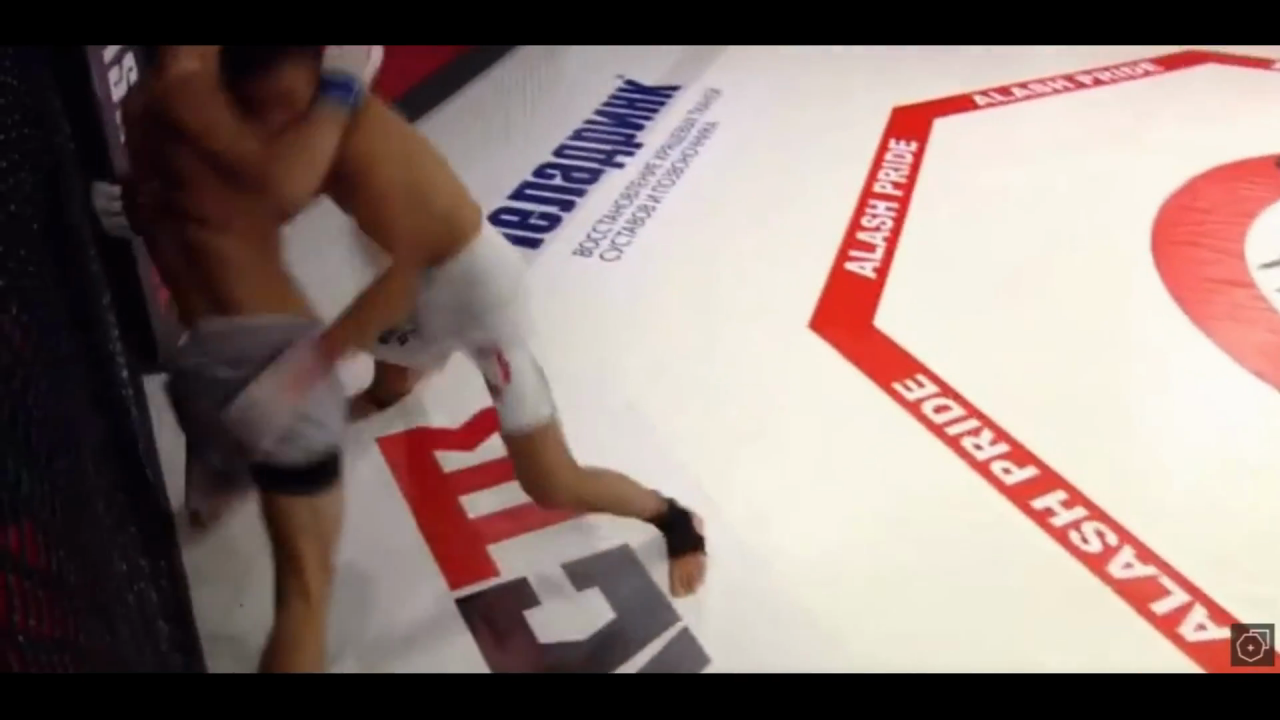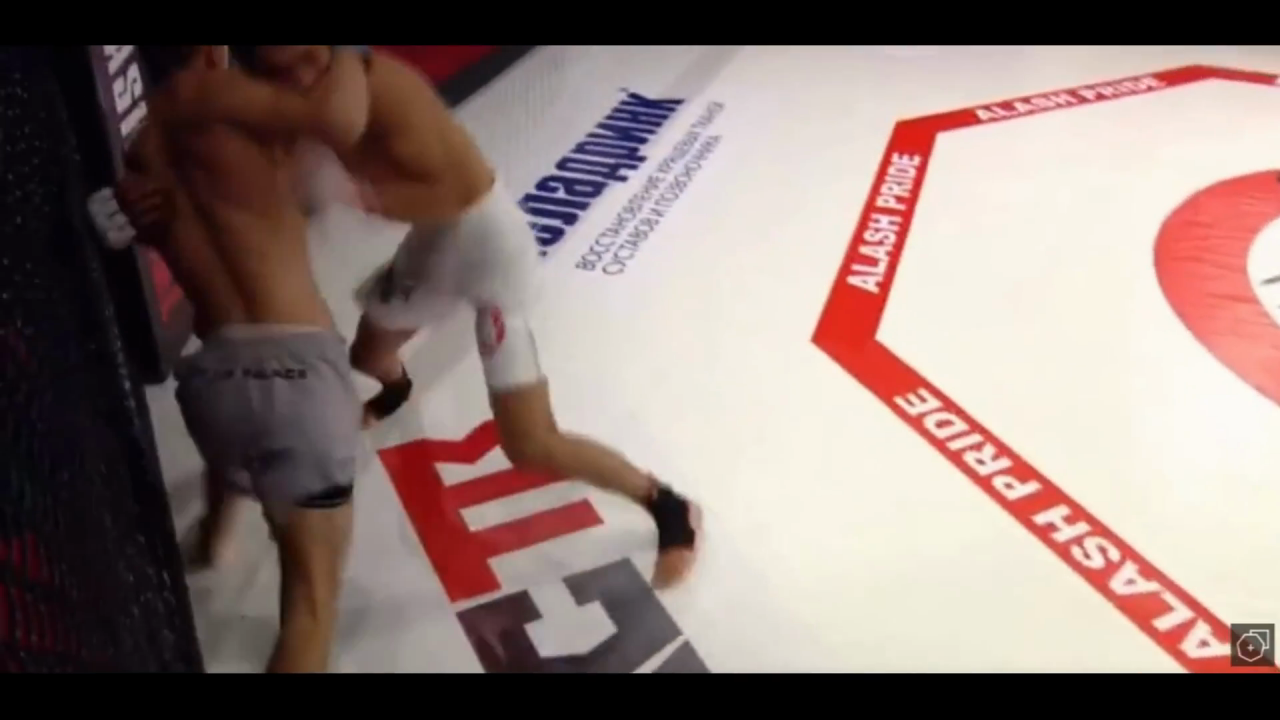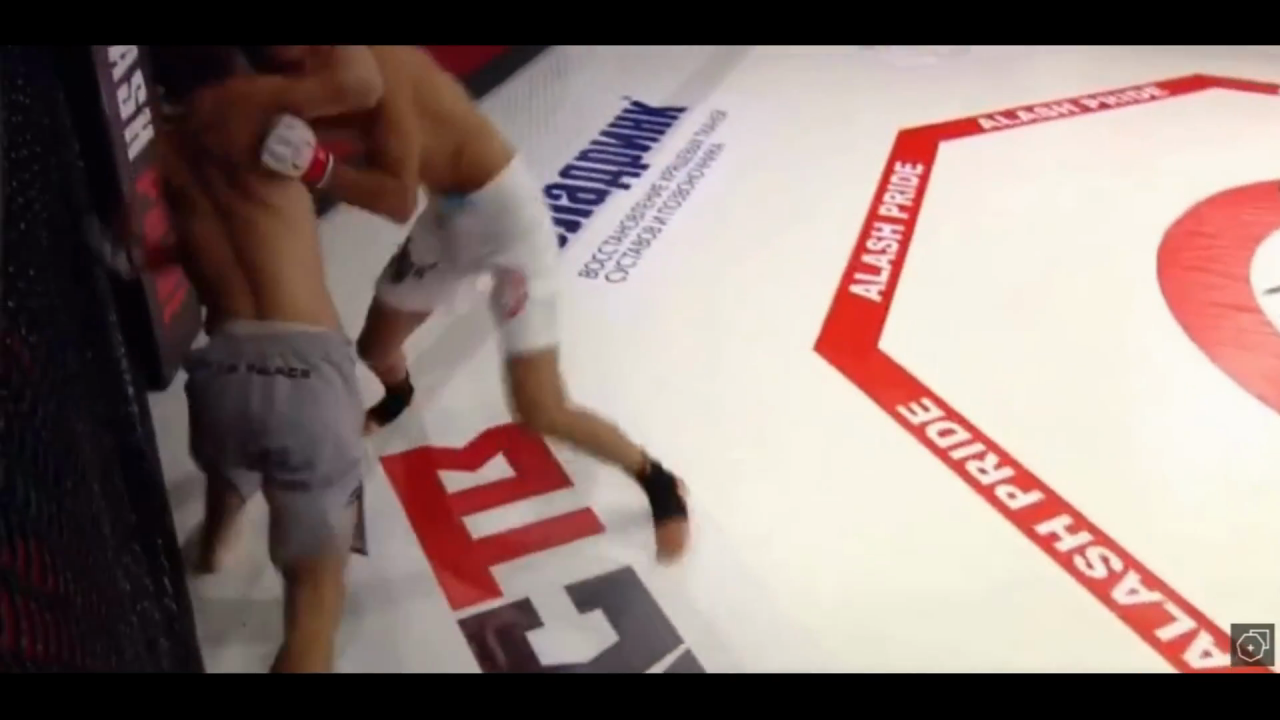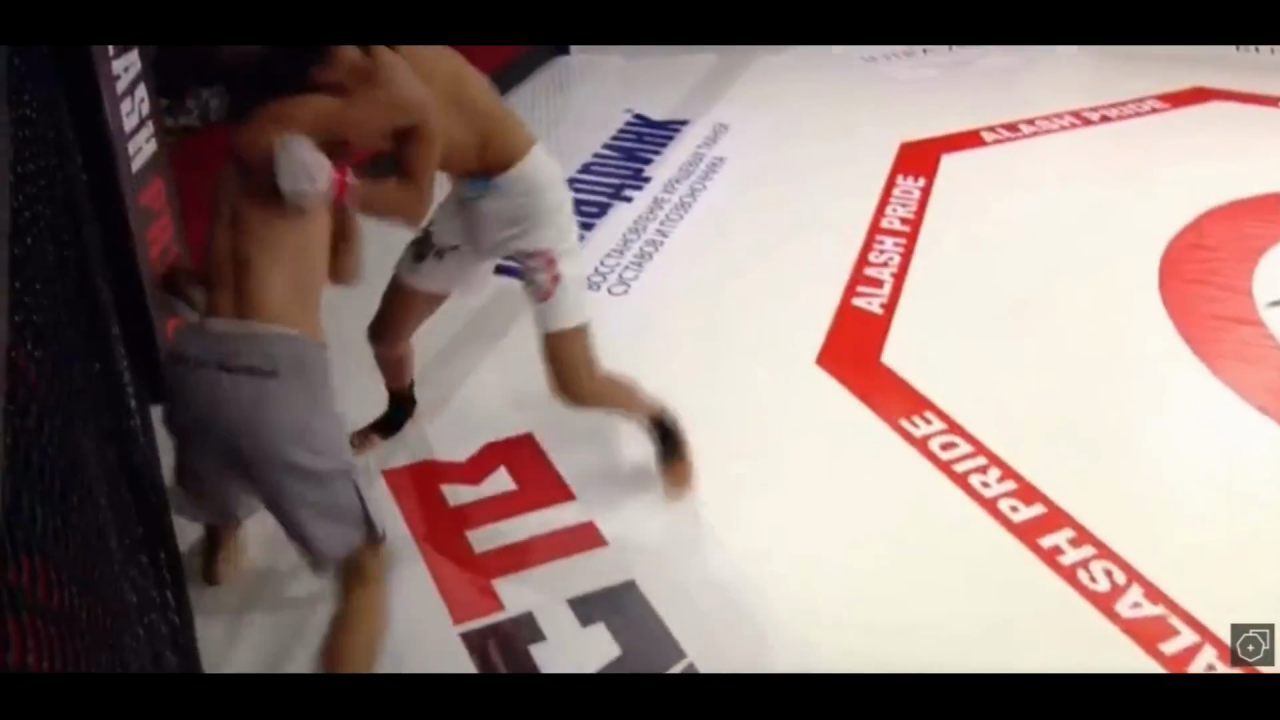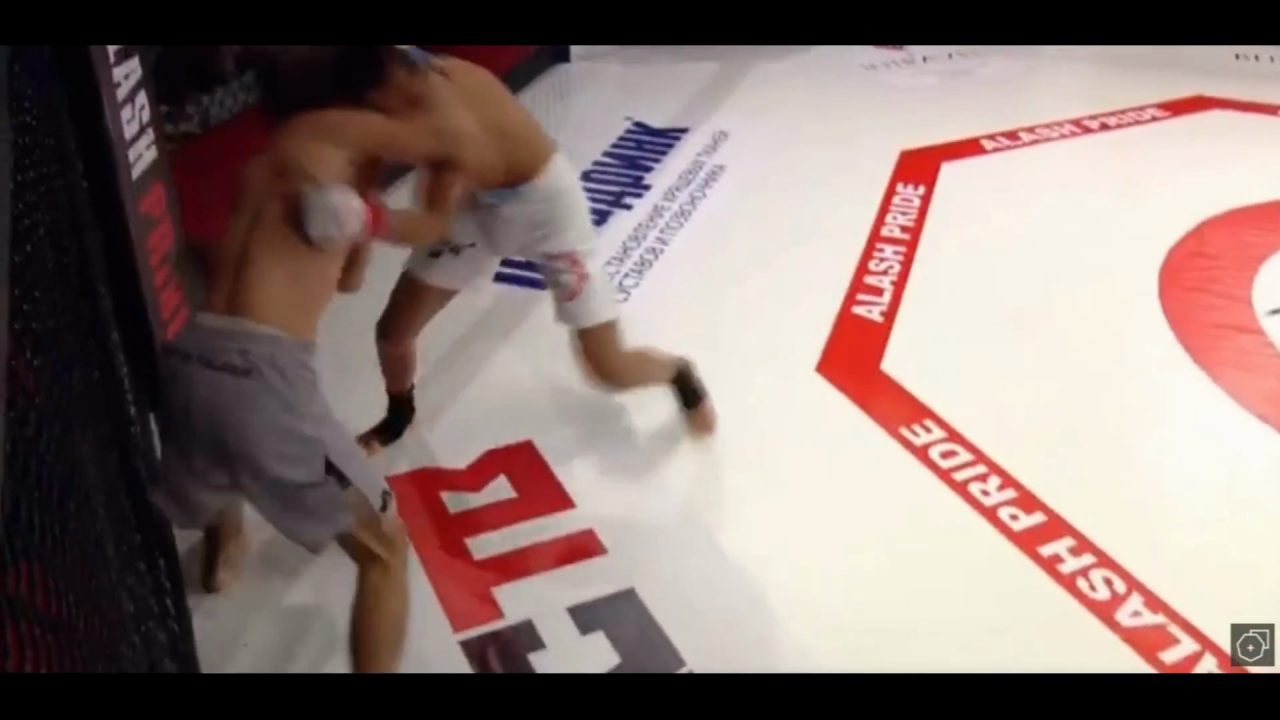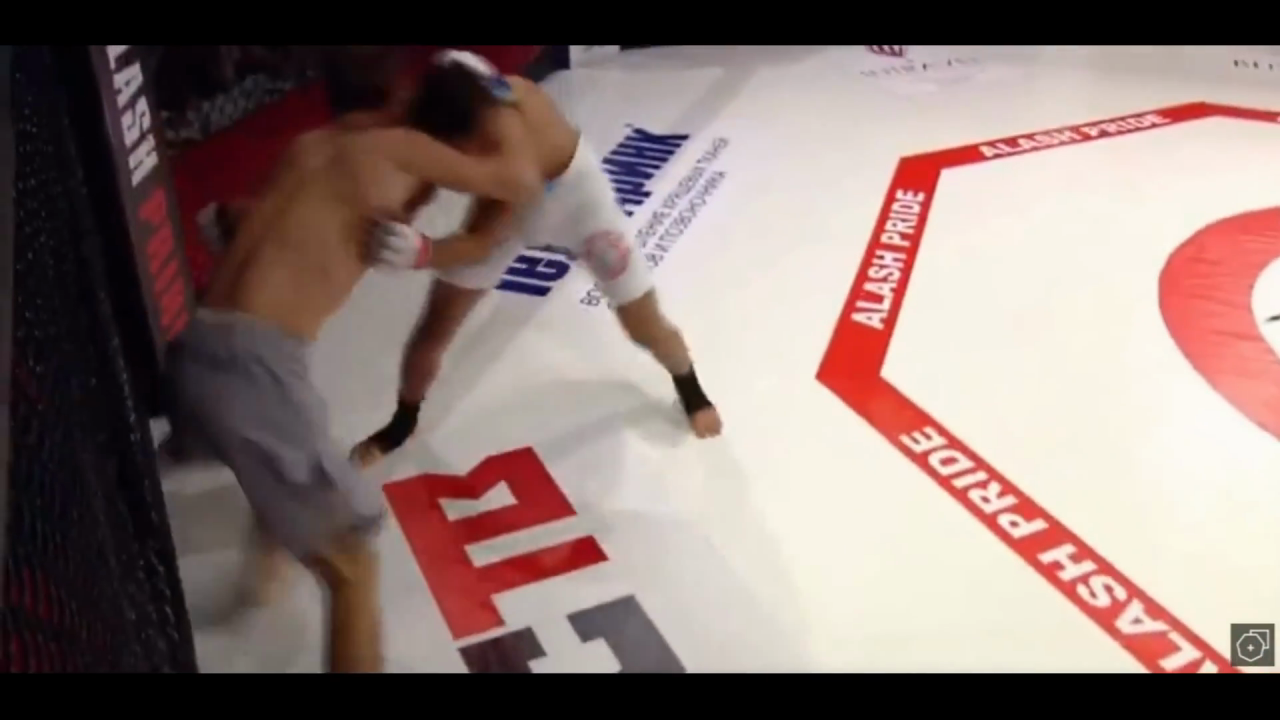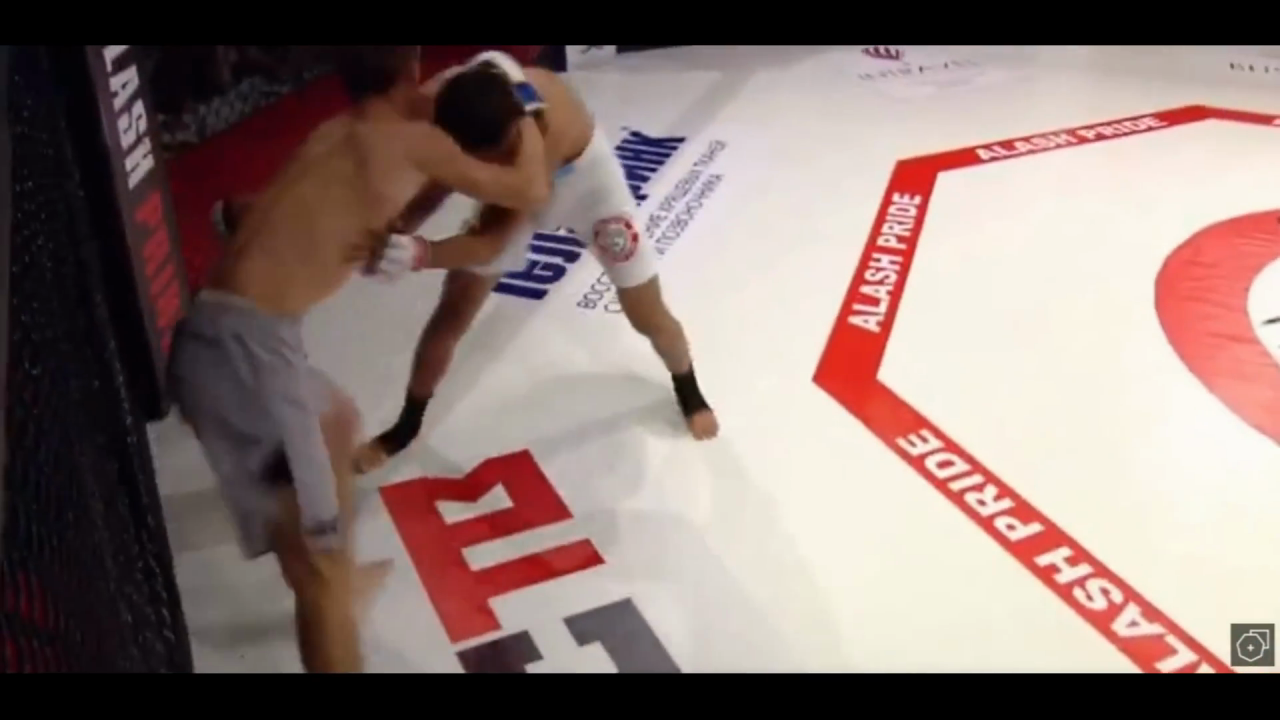
dt=0.1s
person 1, frame 1
left shoulder: (135, 109)
right shoulder: (177, 86)
right elbow: (281, 187)
right wrist: (341, 89)
left hip: (201, 365)
right hip: (277, 360)
left knee: (221, 447)
right knee: (306, 593)
left ankle: (207, 506)
person 1, frame 2
left shoulder: (142, 154)
right shoulder: (198, 97)
right elbow: (340, 120)
right wrist: (344, 60)
left hip: (217, 374)
right hip: (300, 372)
left knee: (232, 457)
right knee: (311, 603)
left ankle: (214, 534)
person 1, frame 3
left shoulder: (175, 166)
right shoulder: (217, 112)
right elbow: (360, 84)
left hip: (226, 372)
right hip: (309, 377)
left knee: (232, 461)
right knee: (316, 600)
left ankle: (216, 541)
person 1, frame 4
right shoulder: (277, 127)
left elbow: (342, 270)
right elbow: (407, 104)
left wrist: (335, 193)
right wrist: (370, 58)
left hip: (196, 372)
right hip: (272, 377)
right knee: (365, 575)
left ankle: (221, 550)
person 1, frame 5
left shoulder: (268, 162)
right shoulder: (328, 135)
left elbow: (347, 280)
right elbow: (452, 141)
left wrist: (360, 215)
left hip: (187, 369)
right hip: (260, 379)
left knee: (229, 478)
right knee: (386, 551)
left ankle: (221, 560)
person 1, frame 6
left shoulder: (307, 149)
right shoulder: (398, 149)
right elbow: (522, 184)
left wrist: (387, 239)
left hip: (193, 362)
right hip: (254, 369)
right knee: (353, 575)
left ankle: (269, 556)
person 1, frame 7
left shoulder: (329, 136)
right shoulder: (415, 141)
right elbow: (530, 193)
left wrist: (384, 248)
right wrist: (524, 109)
left hip: (204, 340)
right hip: (244, 353)
left knee: (339, 420)
right knee: (325, 569)
left ankle: (342, 581)
person 2, frame 1
left shoulder: (362, 143)
left elbow: (403, 278)
left hip: (477, 284)
right hip: (428, 275)
left knee: (551, 487)
right knee: (386, 379)
left ankle: (675, 520)
right ankle: (390, 388)
person 2, frame 2
left shoulder: (383, 87)
left elbow: (443, 191)
left wrist: (359, 192)
left hip: (487, 240)
right hip: (437, 234)
left knee: (530, 446)
right knee: (368, 358)
left ankle: (669, 506)
right ankle: (397, 390)
person 2, frame 3
left shoulder: (380, 72)
left elbow: (399, 203)
left wrist: (320, 170)
left hip: (504, 211)
right hip: (450, 213)
left knee: (540, 413)
right knee: (375, 346)
left ankle: (659, 484)
right ankle: (401, 394)
person 2, frame 4
left shoulder: (404, 73)
left hip: (529, 195)
right hip: (470, 199)
left knee: (576, 385)
right knee: (386, 334)
left ankle: (660, 424)
right ankle: (400, 410)
person 2, frame 5
left shoulder: (431, 95)
left hip: (545, 201)
right hip: (482, 200)
left knee: (607, 370)
right knee: (393, 329)
left ankle: (683, 381)
right ankle: (399, 414)
person 2, frame 6
left shoulder: (508, 126)
left elbow: (486, 241)
left hip: (571, 185)
right hip: (501, 195)
left knee: (648, 330)
right knee: (432, 333)
left ankle: (690, 388)
right ankle: (402, 423)
person 2, frame 7
left shoulder: (543, 127)
right shoulder: (440, 104)
left elbow: (494, 241)
left hip: (585, 171)
left knee: (647, 315)
right knee: (449, 320)
left ankle: (688, 391)
right ankle: (407, 426)
